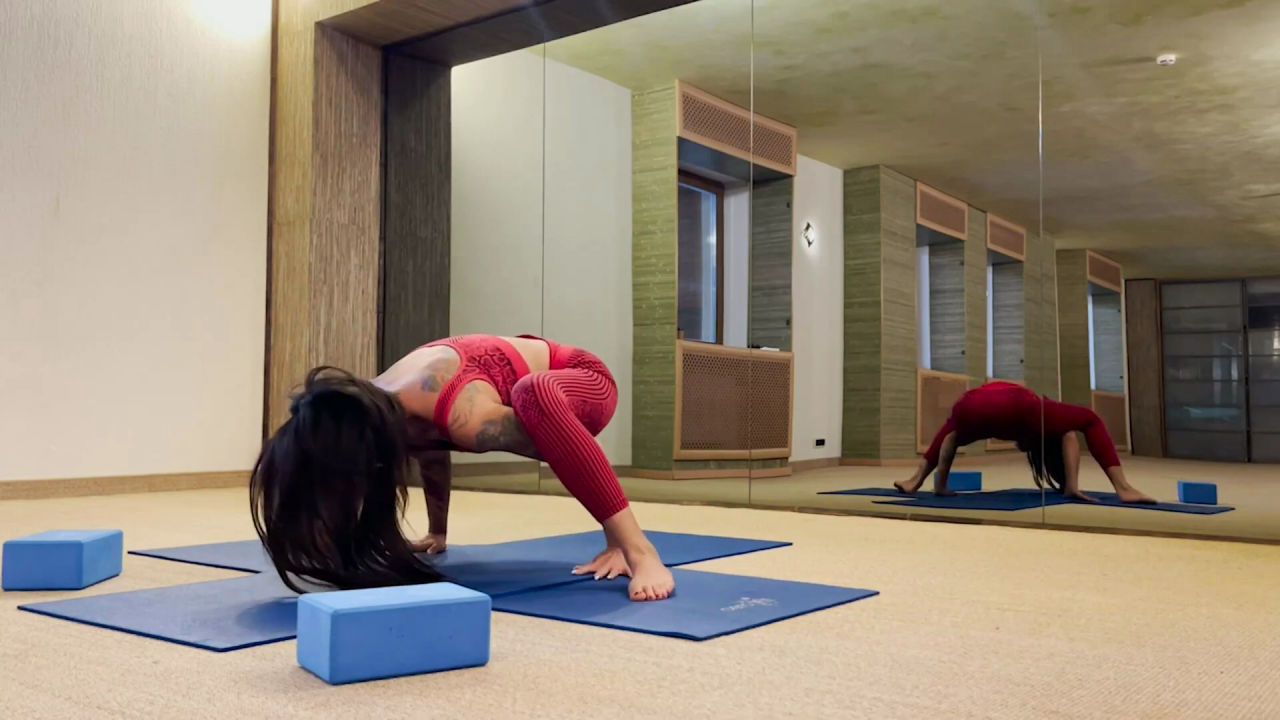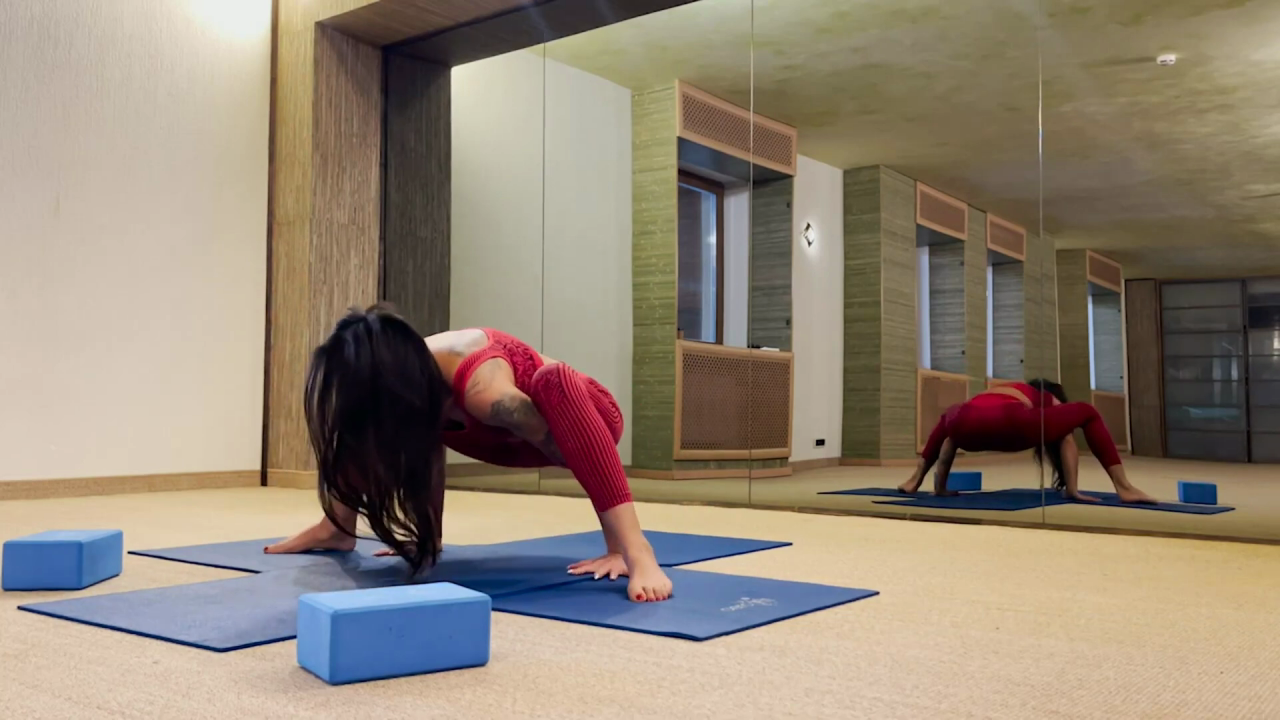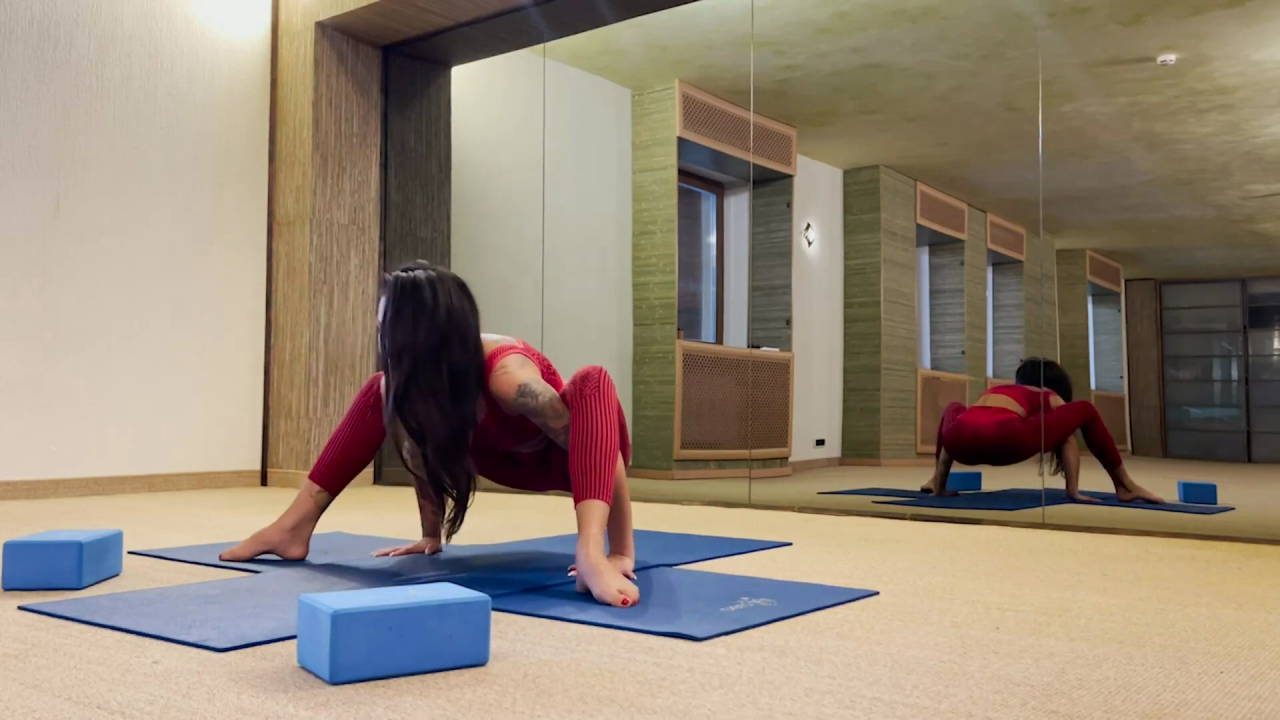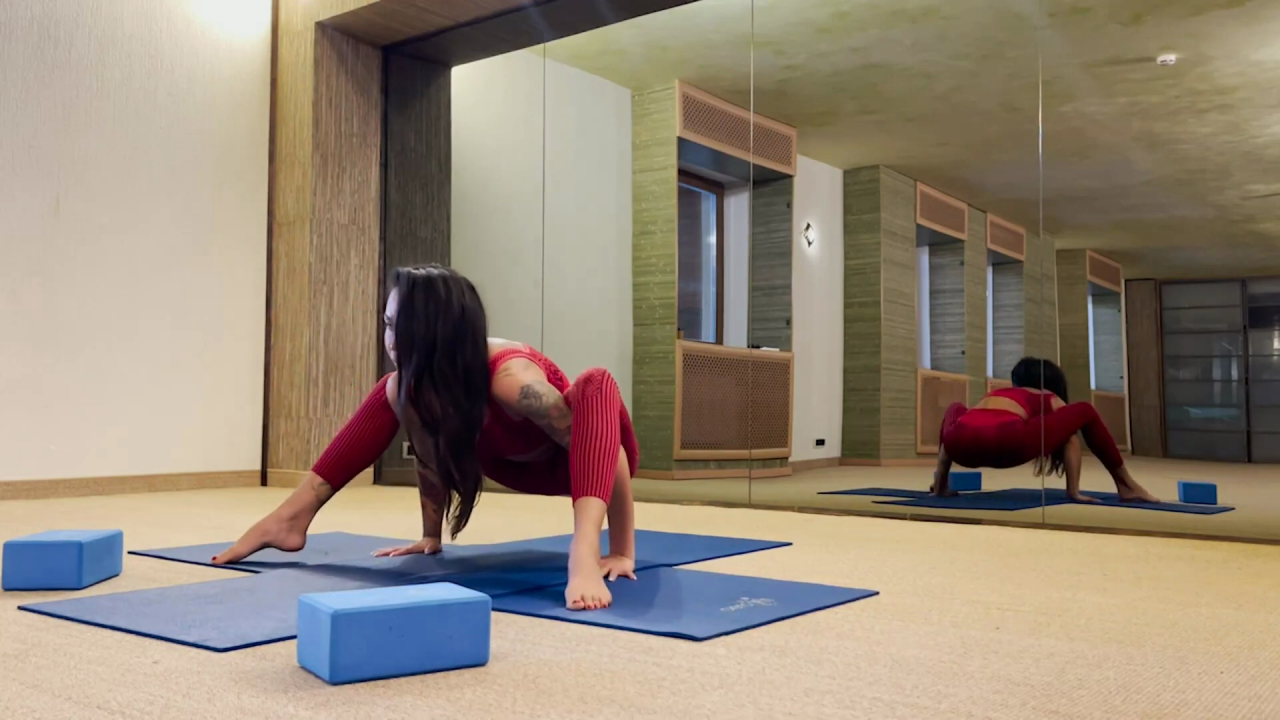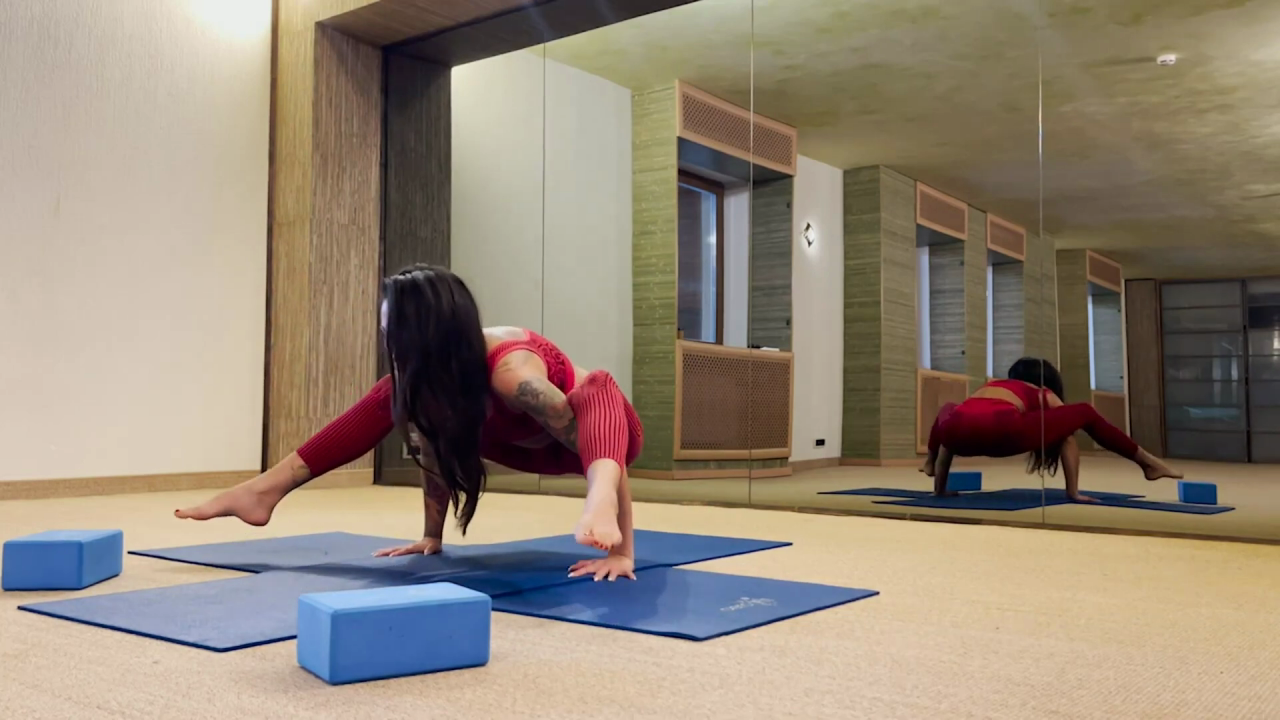
dt=1s
person 1, frame 1
left shoulder: (463, 416)
right shoulder: (376, 408)
left elbow: (571, 453)
left wrist: (625, 548)
right wrist: (437, 532)
left hip: (582, 381)
right hip: (523, 378)
left knee: (536, 394)
left ankle: (637, 548)
person 1, frame 2
left shoulder: (482, 387)
right shoulder: (408, 382)
left elbow: (581, 454)
right elbow: (425, 454)
left wrist: (628, 550)
right wrist: (429, 537)
left hip: (580, 422)
left knee: (554, 382)
left ankle: (636, 554)
right ankle: (337, 528)
person 1, frame 3
left shoulder: (507, 376)
right shoulder: (400, 384)
left elbow: (605, 452)
right elbow: (421, 452)
left wrist: (620, 554)
right wrist: (431, 536)
left hip: (566, 459)
right hip: (509, 459)
left knee: (590, 383)
right knee: (379, 391)
left ankle: (591, 552)
right ankle: (295, 528)
person 1, frame 4
left shoulder: (512, 379)
right shoulder: (408, 384)
left elbow: (614, 455)
right elbow: (429, 454)
left wrist: (621, 553)
right wrist: (430, 536)
left hip: (576, 463)
right hip: (520, 464)
left knee: (596, 385)
right knee: (391, 396)
left ankle: (584, 554)
right ankle: (292, 518)
person 1, frame 5
left shoulder: (511, 373)
right shoulder: (424, 377)
left elbow: (596, 449)
right elbow: (433, 449)
left wrist: (620, 551)
right wrist: (431, 535)
left hip: (596, 431)
right hip: (525, 442)
left knee: (597, 389)
right knee: (392, 397)
left ankle: (599, 508)
right ankle: (266, 491)
person 2, frame 1
right shoulder: (1033, 407)
left elbow: (949, 439)
right elbow: (1069, 435)
left wrist: (940, 486)
right wrist: (1072, 487)
left hip: (970, 408)
right hip: (1014, 408)
left knee: (953, 428)
right knee: (1090, 421)
left ankle: (915, 481)
right ankle: (1123, 488)
person 2, frame 2
left shoulder: (996, 388)
right shoulder: (1051, 401)
left elbow: (949, 437)
right elbow: (1067, 438)
left wrist: (940, 486)
right wrist: (1072, 489)
left hip: (968, 424)
right hip: (1010, 423)
left knee: (954, 415)
right knee: (1086, 413)
left ankle: (916, 481)
right ankle: (1123, 488)
person 2, frame 3
left shoulder: (995, 391)
right shoulder: (1051, 397)
right elbow: (1069, 439)
left wrist: (939, 484)
right wrist: (1073, 490)
left hip: (961, 441)
right hip: (1005, 440)
left knee: (954, 409)
right knee: (1085, 411)
left ankle: (936, 483)
right ankle: (1124, 487)
person 2, frame 4
left shoulder: (995, 394)
right shoulder: (1052, 400)
left elbow: (948, 439)
right elbow: (1071, 438)
left wrist: (939, 486)
right wrist: (1074, 491)
left hip: (962, 444)
right hip: (1006, 442)
left knee: (956, 409)
right knee: (1085, 412)
left ankle: (942, 485)
right ankle: (1125, 485)
person 2, frame 5
left shoulder: (991, 387)
right shoulder: (1046, 396)
right elbow: (1068, 439)
left wrist: (939, 489)
right wrist: (1073, 491)
left hip: (959, 431)
right hip: (1003, 431)
left knee: (949, 410)
right knee: (1084, 413)
left ankle: (928, 463)
right ankle: (1147, 464)
